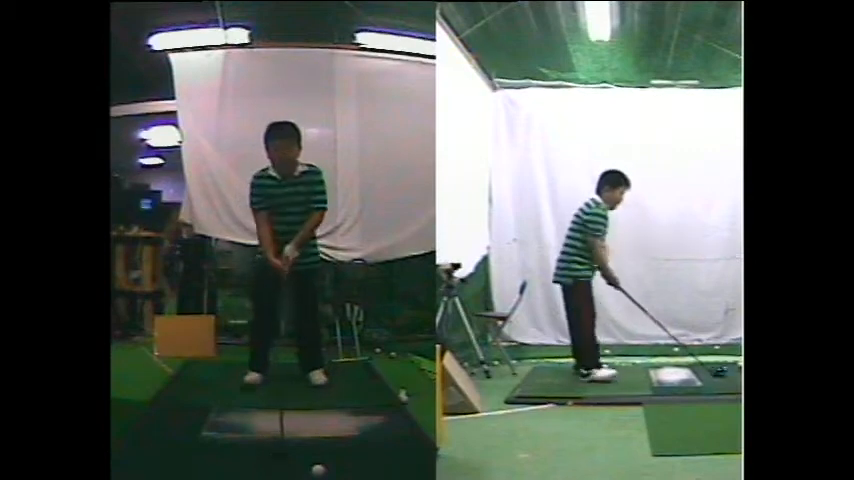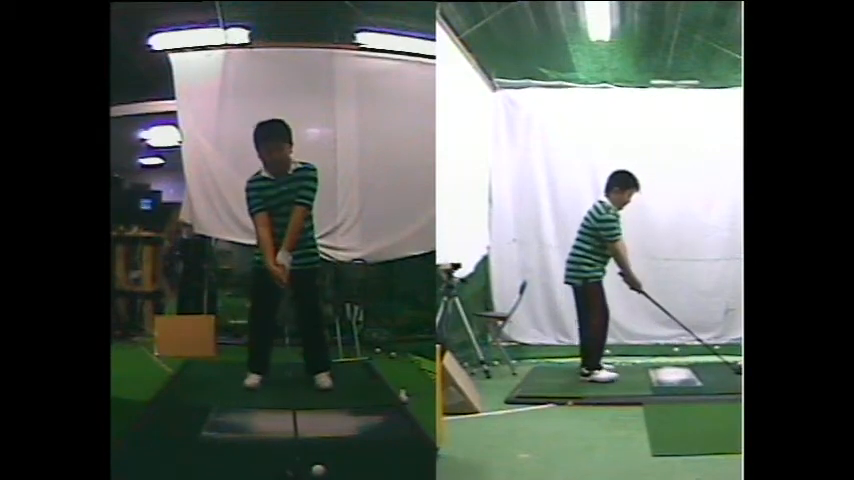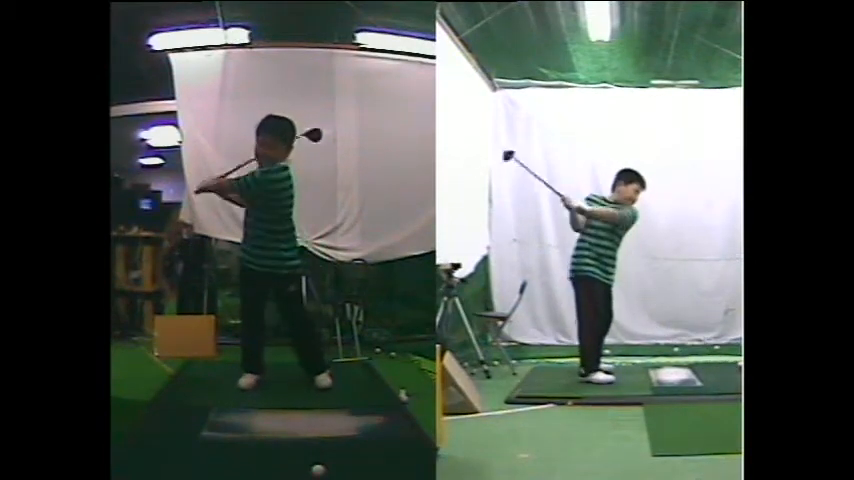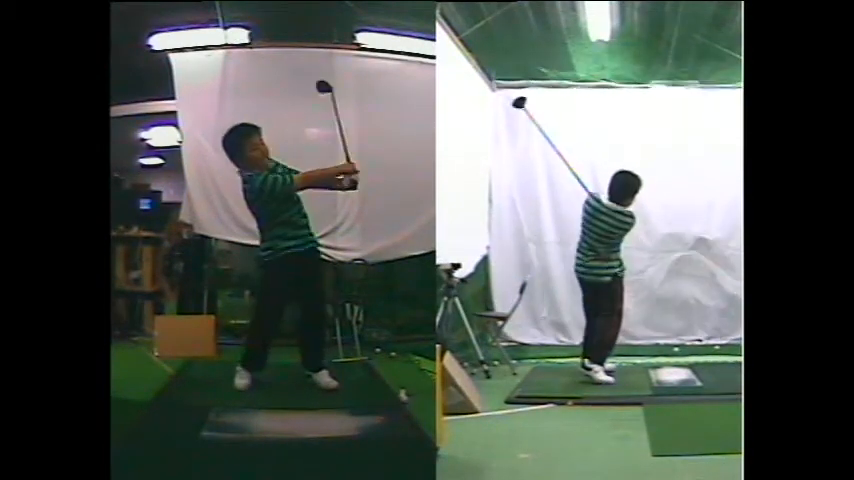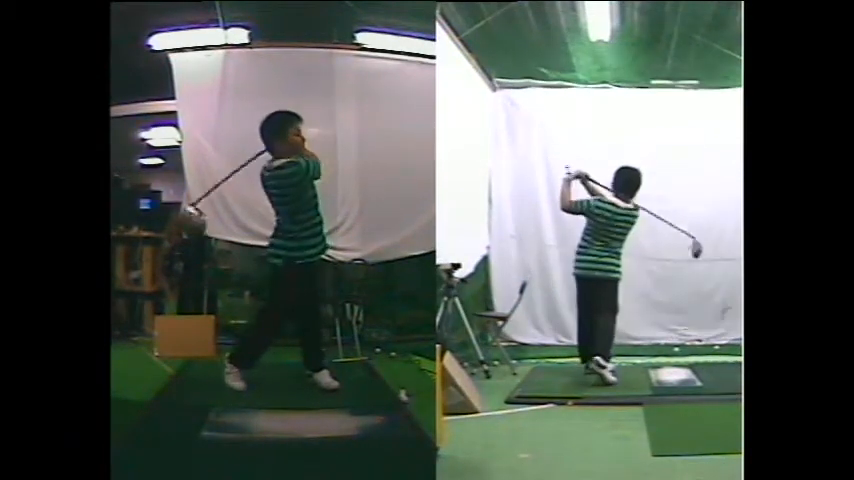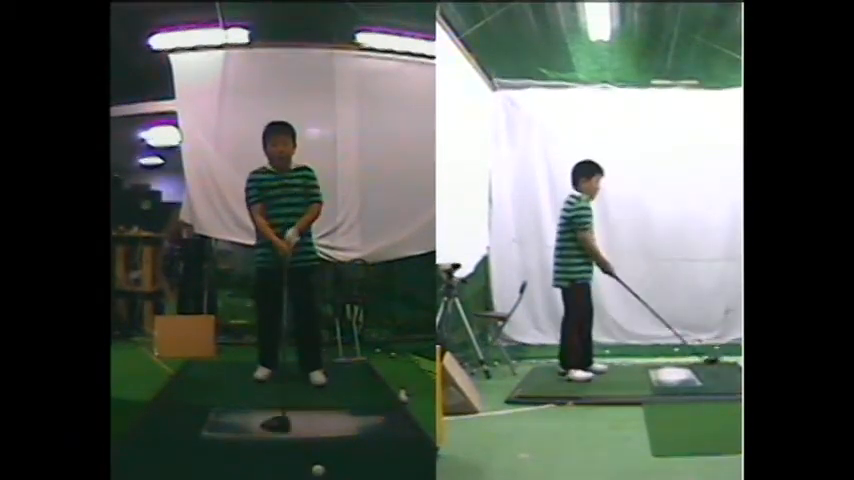
dt=0.7s
person 1, frame 1
left shoulder: (314, 175)
right shoulder: (260, 180)
left elbow: (317, 215)
right elbow: (263, 222)
left wrist: (293, 248)
right wrist: (272, 257)
left hip: (305, 256)
right hip: (269, 256)
left knee: (307, 312)
right knee: (263, 312)
left ankle: (313, 366)
right ankle: (257, 367)
person 1, frame 2
left shoulder: (307, 173)
right shoulder: (254, 184)
left elbow: (299, 215)
right elbow: (262, 225)
left wrist: (286, 254)
right wrist: (271, 263)
left hip: (304, 259)
right hip: (266, 261)
left knee: (310, 316)
right knee: (261, 316)
left ankle: (320, 369)
right ankle: (257, 369)
person 1, frame 3
left shoulder: (273, 176)
right shoulder: (264, 172)
left elbow: (229, 185)
right elbow: (246, 199)
left wrist: (208, 185)
right wrist: (217, 185)
left hip: (282, 263)
right hip: (253, 259)
left knee: (296, 316)
right knee: (251, 316)
left ankle: (318, 368)
right ankle: (253, 368)
person 1, frame 4
left shoulder: (273, 168)
right shoulder: (256, 183)
left elbow: (302, 179)
right elbow: (303, 181)
left wrist: (339, 181)
right wrist: (340, 169)
left hip: (306, 251)
right hip: (277, 258)
left knee: (314, 312)
right knee: (267, 315)
left ankle: (315, 367)
right ankle: (247, 367)
person 1, frame 5
left shoulder: (270, 171)
right elbow: (314, 164)
right wrist: (299, 152)
left hip: (304, 252)
right hip: (286, 256)
left knee: (310, 312)
right knee: (275, 312)
left ankle: (317, 367)
right ankle: (236, 362)
person 1, frame 6
left shoulder: (306, 174)
right shoulder: (256, 178)
left elbow: (315, 208)
right elbow: (257, 216)
left wrist: (294, 234)
right wrist: (277, 242)
left hip: (302, 254)
right hip: (267, 255)
left knee: (306, 310)
right knee: (268, 311)
left ankle: (312, 365)
right ankle: (267, 362)
person 2, frame 1
left shoulder: (594, 207)
right shoulder: (597, 210)
left elbow: (600, 245)
right elbow: (594, 247)
left wrist: (606, 270)
right wrist: (608, 273)
left hip: (570, 271)
right hip: (576, 272)
left knee: (579, 318)
right knee: (585, 318)
left ankle: (584, 362)
right ankle: (589, 367)
person 2, frame 2
left shoulder: (607, 211)
right shoulder: (605, 214)
left elbow: (619, 244)
right elbow: (615, 249)
left wrist: (627, 273)
right wrist: (631, 276)
left hip: (584, 272)
right hip: (585, 273)
left knee: (592, 318)
right knee: (598, 317)
left ankle: (591, 361)
right ankle: (590, 368)
person 2, frame 3
left shoulder: (630, 214)
right shoulder: (592, 200)
left elbow: (611, 215)
right elbow: (578, 225)
left wrist: (585, 208)
right wrist: (572, 209)
left hip: (605, 273)
right hip: (585, 269)
left knee: (604, 318)
right knee: (590, 319)
left ankle: (592, 361)
right ankle: (588, 369)
person 2, frame 4
left shoulder: (592, 202)
right shoulder: (628, 219)
left hip: (585, 271)
right hip: (608, 274)
left knee: (593, 316)
right knee: (610, 317)
left ankle: (590, 359)
right ankle: (593, 363)
person 2, frame 5
left shoulder: (600, 206)
right shoulder: (632, 212)
left elbow: (565, 205)
left wrist: (568, 181)
right wrist: (586, 182)
left hip: (585, 269)
right hip: (607, 271)
left knee: (587, 316)
right knee: (605, 316)
left ankle: (589, 359)
right ankle: (600, 359)
person 2, frame 6
left shoulder: (574, 203)
right shoulder: (580, 206)
right elbow: (585, 241)
left wrist: (599, 262)
right wrist: (604, 264)
left hip: (577, 273)
right hip: (574, 273)
left knee: (584, 316)
right knee: (574, 318)
left ankle: (584, 361)
right ankle: (568, 366)
